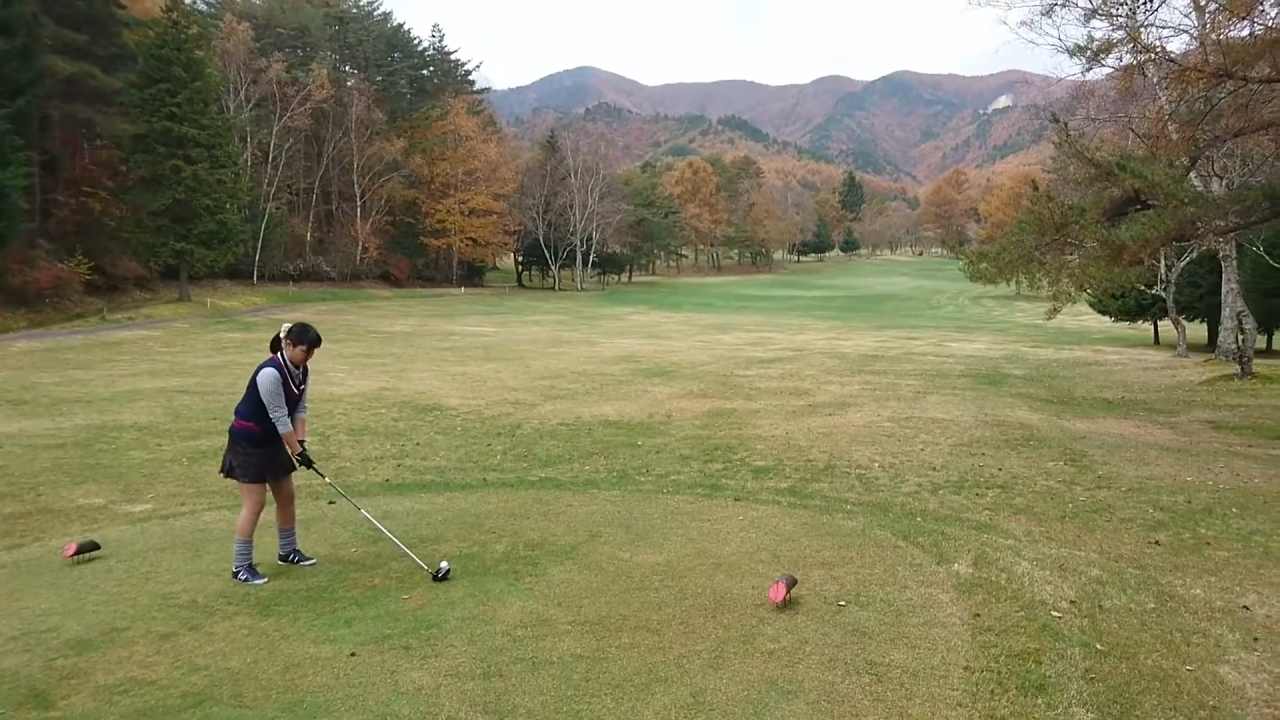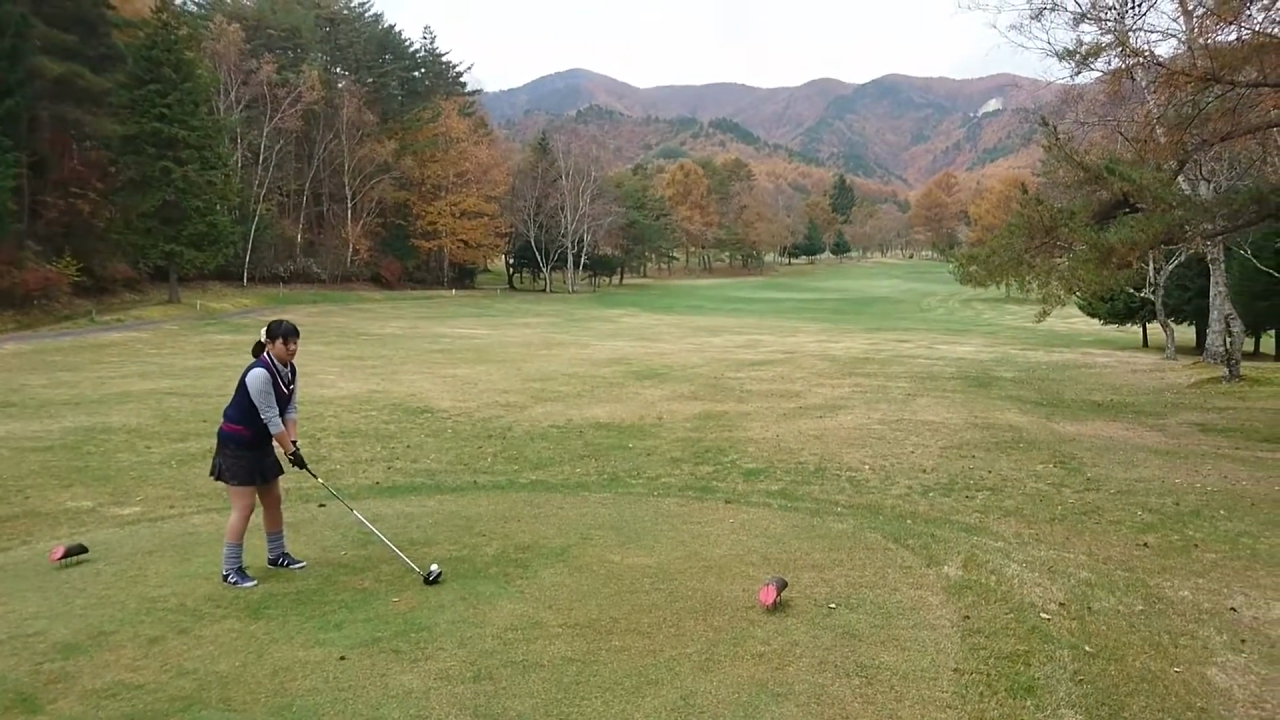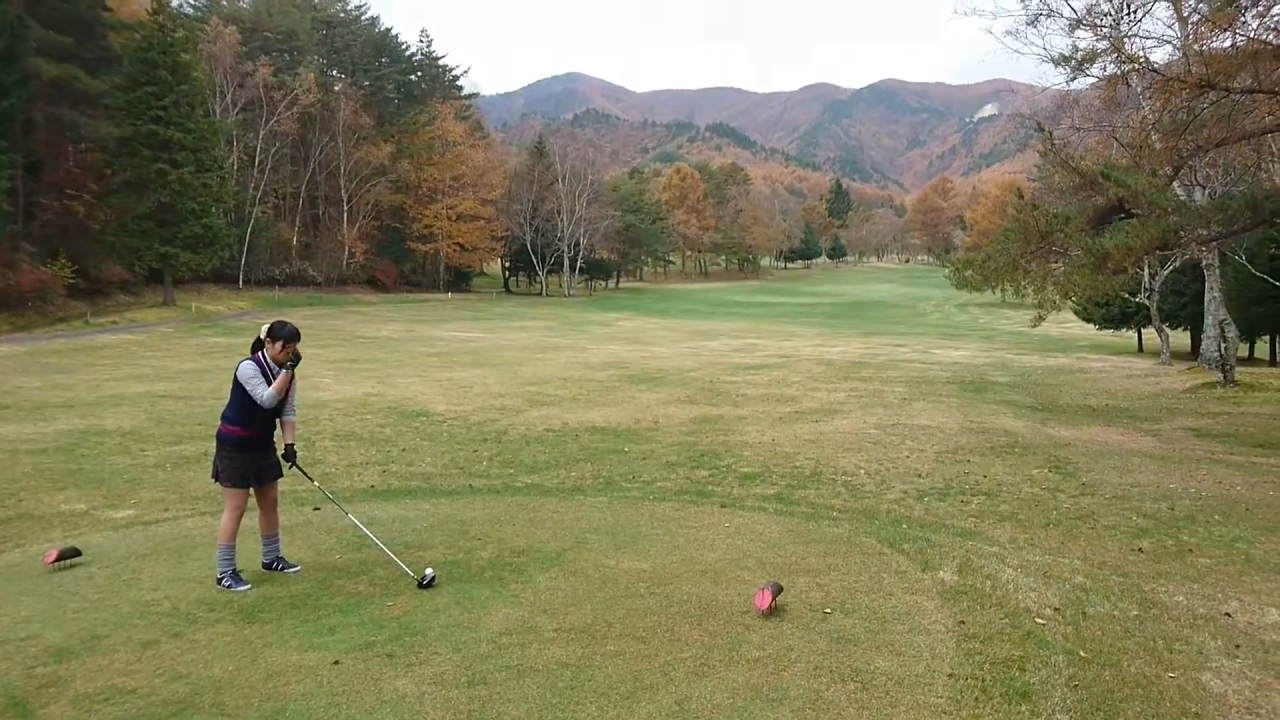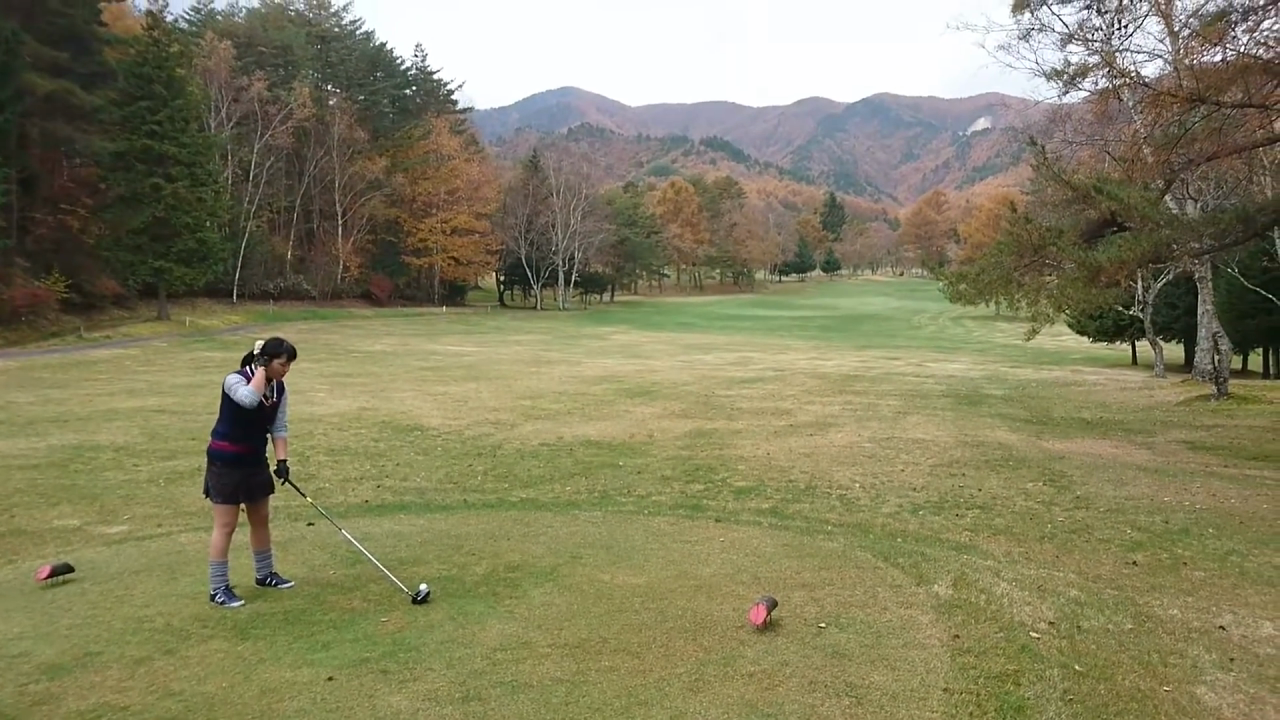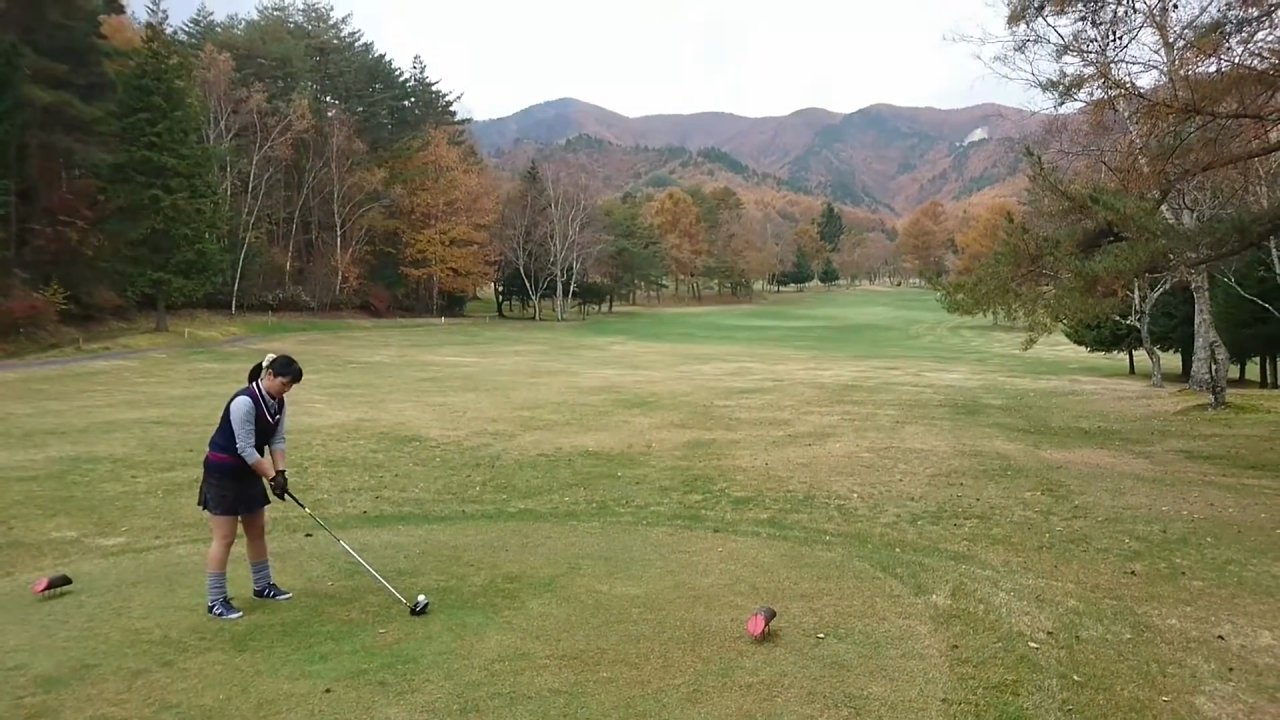
dt=0.5s
person 1, frame 1
left shoulder: (302, 371)
right shoulder: (270, 373)
left elbow: (299, 409)
right elbow: (279, 417)
left wrist: (301, 442)
right wrist: (297, 451)
left hip: (272, 440)
right hip: (248, 441)
left knee: (286, 496)
right knee: (254, 504)
left ankle: (288, 551)
right ankle: (241, 566)
person 1, frame 2
left shoulder: (289, 370)
right shoulder: (259, 374)
left elbow: (289, 410)
right elbow: (271, 418)
left wrist: (294, 443)
right wrist: (291, 451)
left hip: (261, 443)
right hip: (237, 444)
left knee: (273, 500)
right knee: (244, 507)
left ankle: (277, 555)
right ankle: (230, 569)
person 1, frame 3
left shoulder: (285, 370)
right shoulder: (248, 367)
left elbow: (288, 411)
right elbow: (267, 400)
left wrist: (289, 444)
right wrist: (286, 369)
left hip: (263, 444)
right hip: (235, 445)
left knee: (269, 502)
right knee: (235, 509)
left ankle: (271, 558)
right ankle: (225, 572)
person 1, frame 4
left shoulder: (279, 388)
right shoulder: (234, 379)
left elbow: (279, 427)
right elbow: (249, 399)
left wrist: (282, 460)
right wrist: (261, 369)
left hip: (255, 459)
right hip: (226, 461)
left knee: (261, 519)
right knee: (225, 525)
left ankle: (265, 574)
right ankle: (218, 589)
person 1, frame 5
left shoulder: (277, 402)
right shoulder: (244, 401)
left elbow: (277, 440)
right elbow: (246, 449)
left wrist: (280, 473)
right wrist: (272, 478)
left hip: (248, 472)
right hip: (222, 473)
left knee: (257, 530)
right knee: (225, 537)
left ankle: (263, 585)
right ankle: (216, 600)
